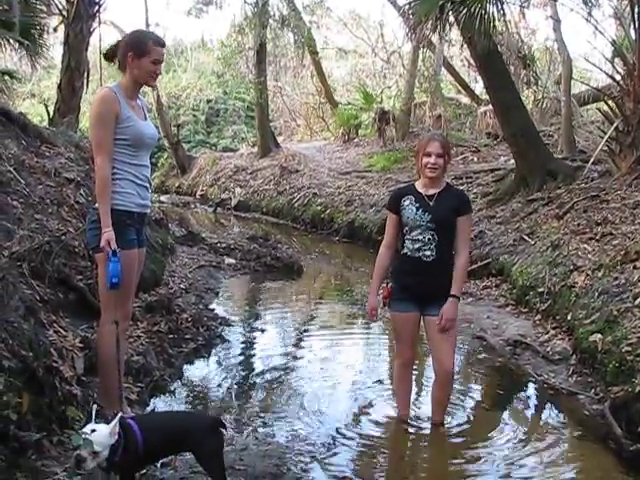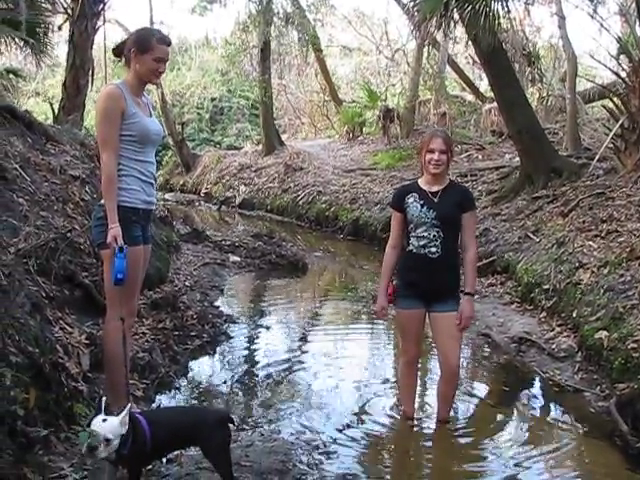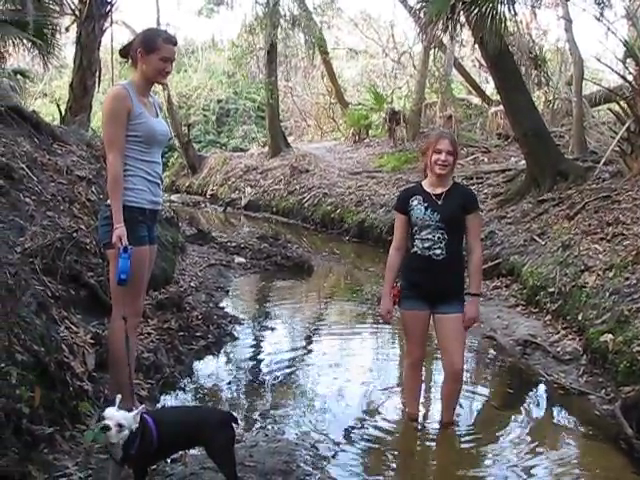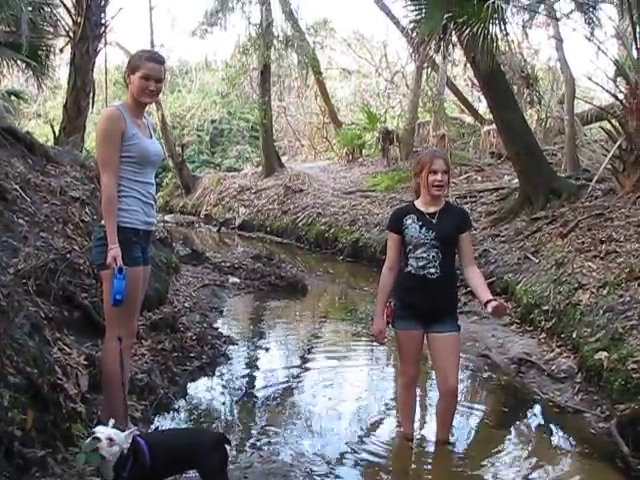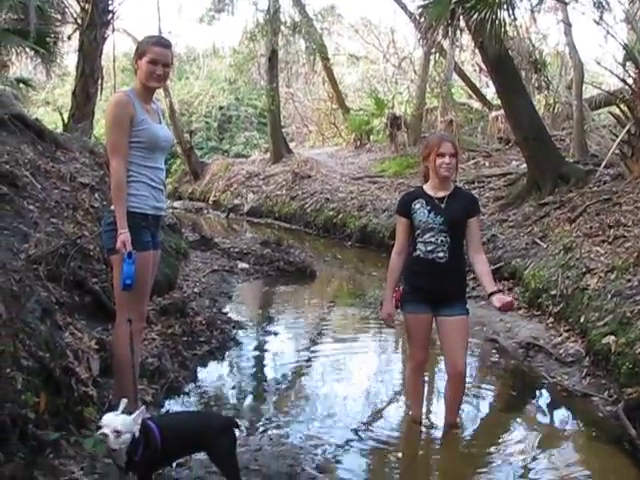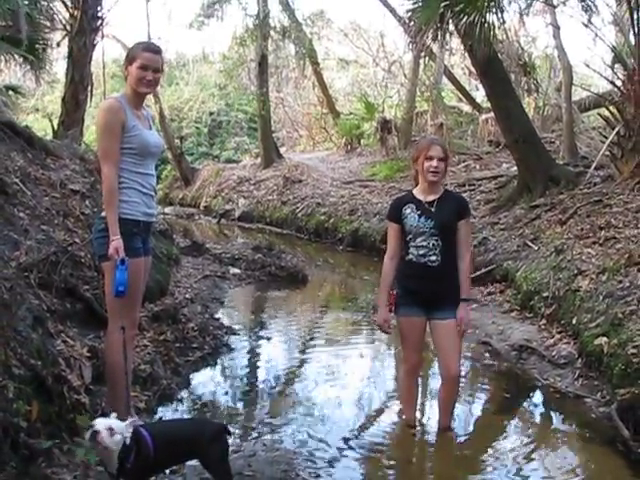
dt=0.4s
person 1, frame 1
left shoulder: (140, 104)
right shoulder: (108, 98)
right elbow: (102, 164)
left wrist: (138, 217)
right wrist: (106, 225)
left hip: (137, 216)
right hip: (116, 215)
left knee: (123, 316)
right knee: (113, 317)
left ankle: (116, 404)
right ankle: (112, 410)
person 1, frame 2
left shoulder: (146, 101)
right shoulder: (113, 95)
right elbow: (108, 160)
left wrist: (142, 214)
right wrist: (113, 221)
left hip: (143, 212)
right hip: (121, 212)
left knee: (129, 312)
right knee: (119, 313)
left ankle: (121, 399)
right ankle: (117, 406)
person 1, frame 3
left shoulder: (153, 102)
right shoulder: (120, 96)
right elbow: (114, 161)
left wrist: (148, 214)
right wrist: (118, 222)
left hip: (149, 212)
right hip: (128, 212)
left knee: (134, 312)
right knee: (125, 313)
left ankle: (124, 399)
right ankle: (124, 404)
person 1, frame 4
left shoulder: (147, 123)
right shoulder: (114, 117)
right elbow: (108, 182)
left wrist: (142, 235)
right wrist: (113, 242)
left hip: (143, 233)
right hip: (122, 233)
left knee: (128, 333)
right knee: (119, 333)
left ankle: (115, 420)
right ankle: (117, 426)
person 1, frame 5
left shoulder: (156, 109)
right shoulder: (123, 103)
right elbow: (117, 167)
left wrist: (151, 221)
right wrist: (122, 227)
left hip: (152, 219)
right hip: (132, 218)
left knee: (138, 317)
right knee: (130, 317)
left ankle: (127, 404)
right ankle: (127, 410)
person 1, frame 6
left shoulder: (146, 115)
right shoulder: (114, 108)
right elbow: (109, 174)
left wrist: (140, 228)
right wrist: (114, 234)
left hip: (143, 225)
right hip: (122, 225)
left knee: (131, 324)
right knee: (121, 324)
left ankle: (119, 411)
right ankle: (120, 417)
person 2, frame 1
left shoulder: (457, 199)
right shoulder: (400, 197)
left elbow: (462, 252)
right elbow: (388, 246)
left wrist: (453, 299)
right wrist: (373, 291)
left hip: (439, 294)
right hip: (404, 291)
left knee: (445, 368)
right knee: (403, 359)
left ankle: (437, 425)
right ankle: (402, 421)
person 2, frame 2
left shoulder: (461, 196)
right shoulder: (404, 194)
left elbow: (469, 248)
right elbow: (394, 245)
left wrist: (468, 296)
right wrist: (382, 291)
left hip: (446, 291)
right hip: (409, 288)
left knee: (451, 365)
right knee: (409, 356)
left ankle: (442, 422)
right ankle: (407, 418)
person 2, frame 3
left shoulder: (465, 197)
right shoulder: (408, 197)
left elbow: (475, 249)
right elbow: (398, 247)
left wrist: (474, 297)
right wrist: (386, 293)
left hip: (450, 293)
right hip: (413, 289)
left knee: (455, 366)
right knee: (414, 357)
left ankle: (446, 423)
right ankle: (411, 419)
person 2, frame 4
left shoulder: (458, 216)
right shoulder: (401, 216)
left elbow: (469, 265)
right elbow: (390, 267)
left wrist: (488, 300)
right wrist: (379, 313)
left hip: (444, 312)
right hip: (407, 309)
left knee: (450, 385)
right knee: (408, 376)
left ankle: (442, 442)
right ankle: (406, 438)
person 2, frame 5
left shoulder: (466, 201)
right shoulder: (410, 200)
left elbow: (475, 252)
right elbow: (399, 251)
left wrist: (493, 292)
right wrist: (388, 297)
left hip: (453, 295)
right hip: (416, 293)
left knee: (458, 369)
right knee: (417, 360)
left ankle: (450, 426)
right ankle: (415, 422)
person 2, frame 6
left shoulder: (457, 204)
right shoulder: (400, 205)
left elbow: (464, 255)
right elbow: (392, 256)
left wrist: (465, 302)
right wrist: (382, 303)
left hip: (445, 299)
right hip: (409, 297)
left knee: (451, 372)
right knee: (411, 364)
left ankle: (444, 429)
right ankle: (409, 426)
